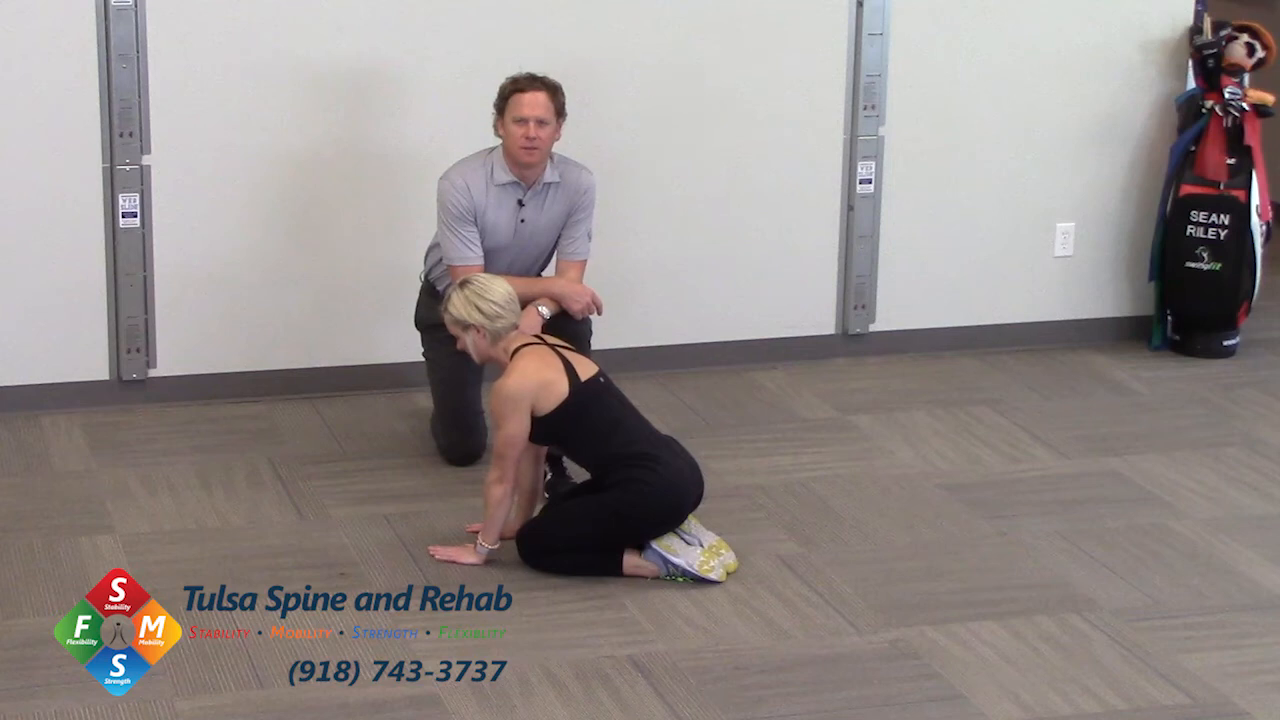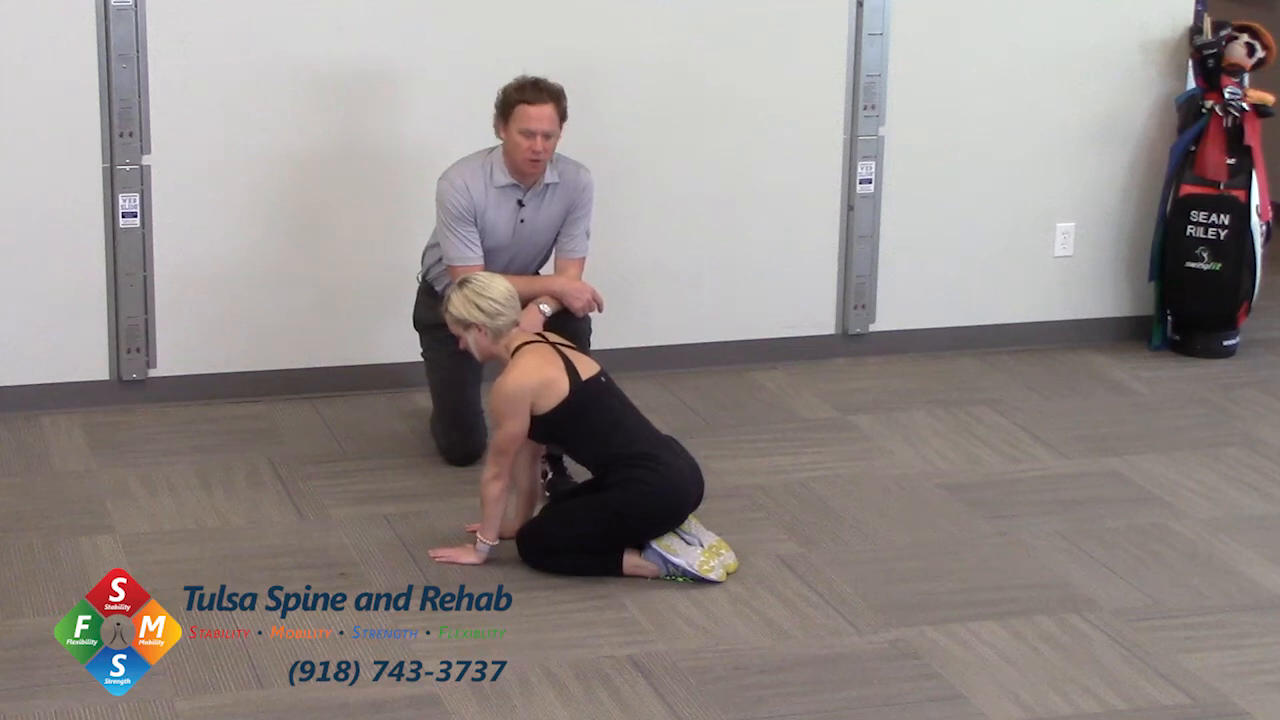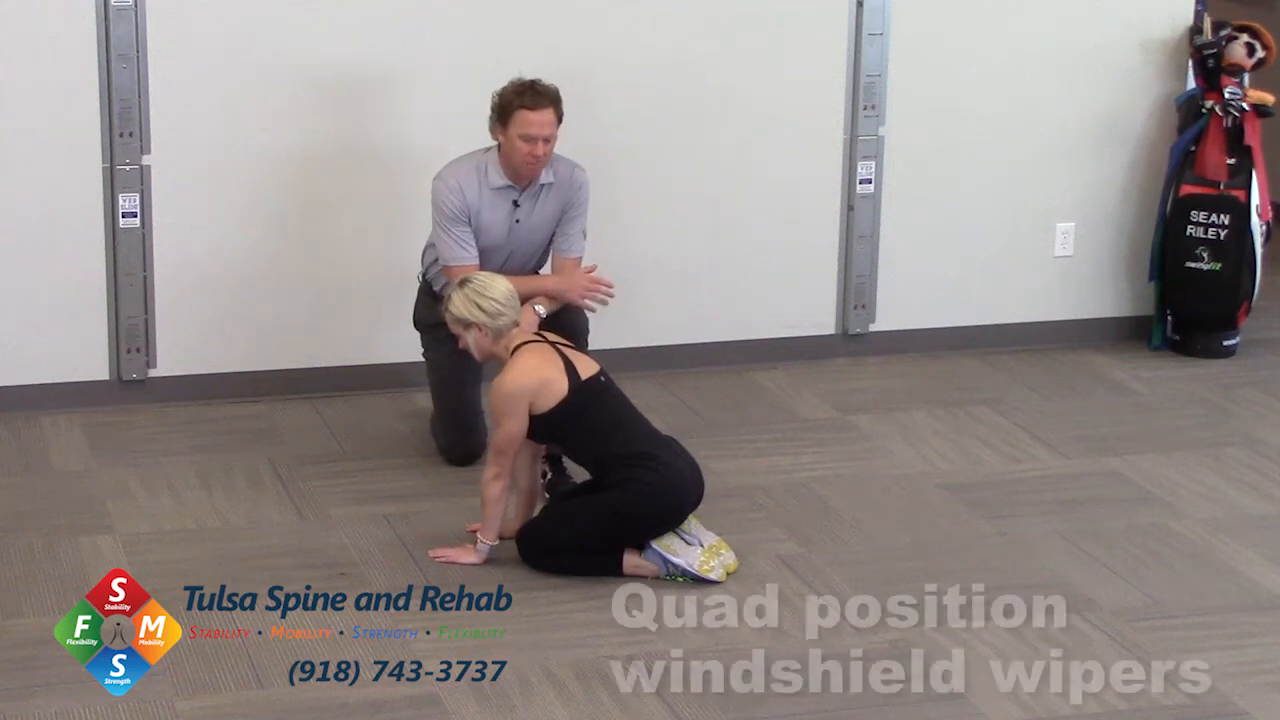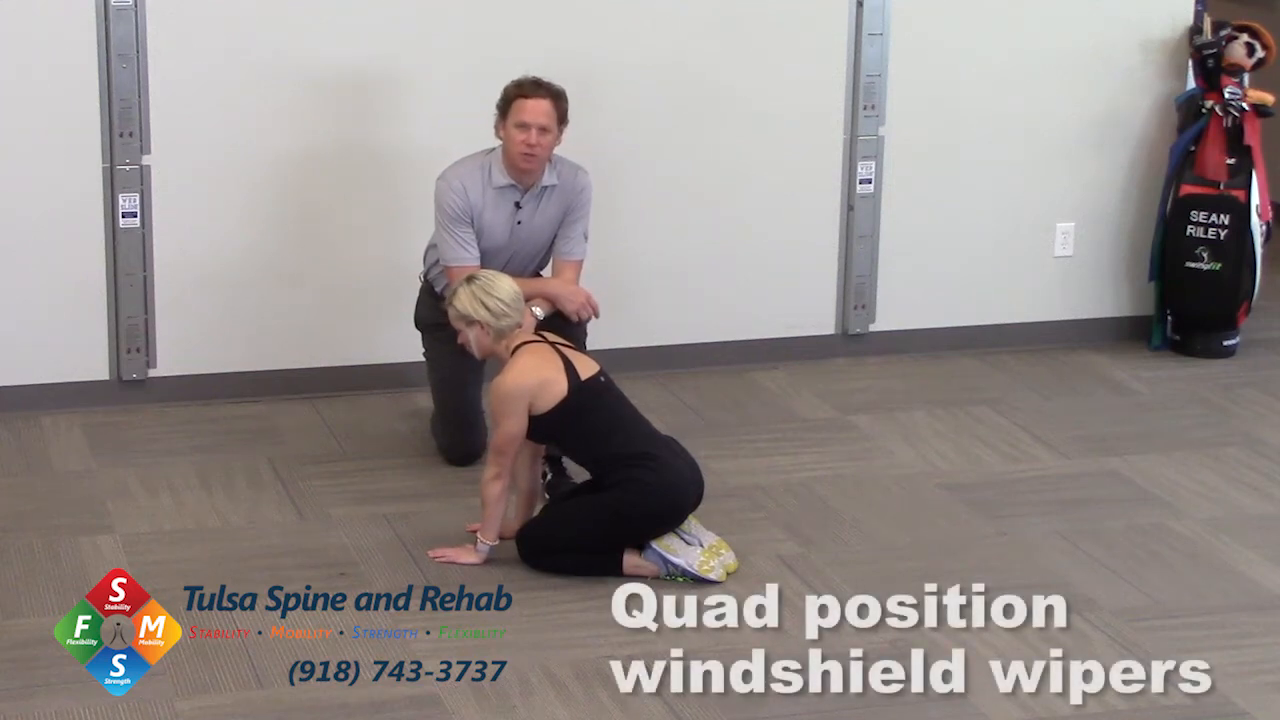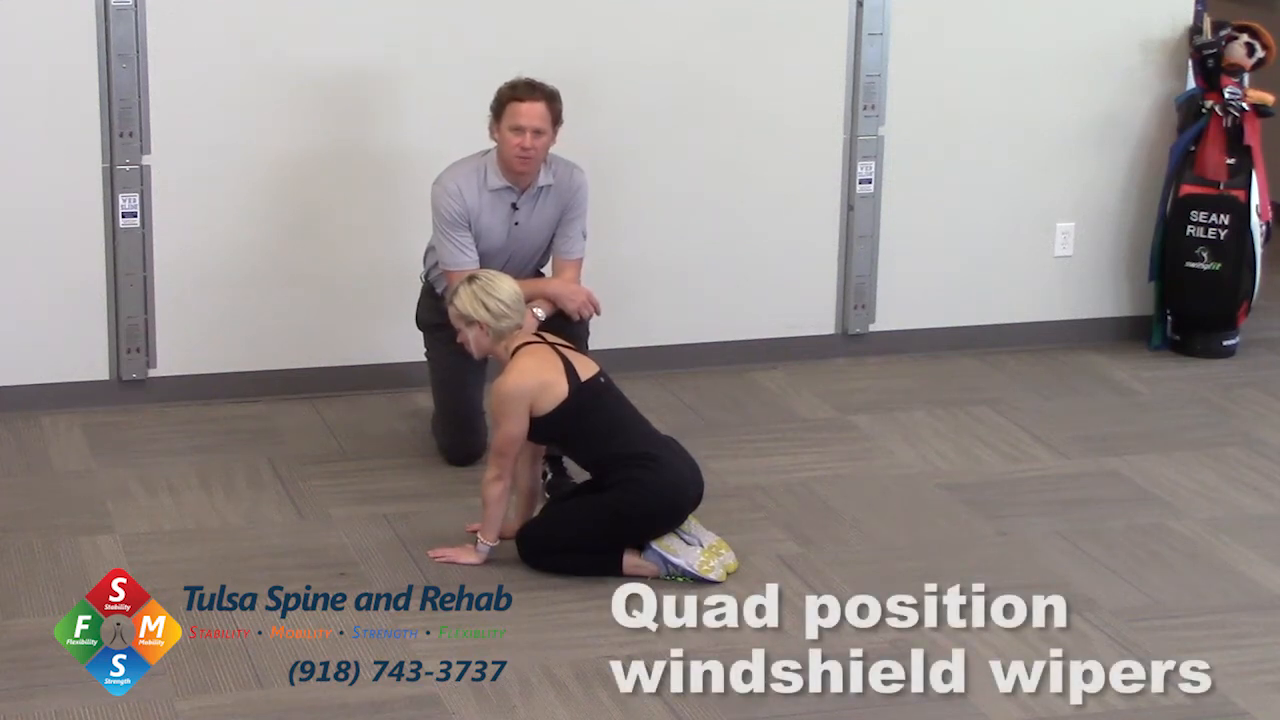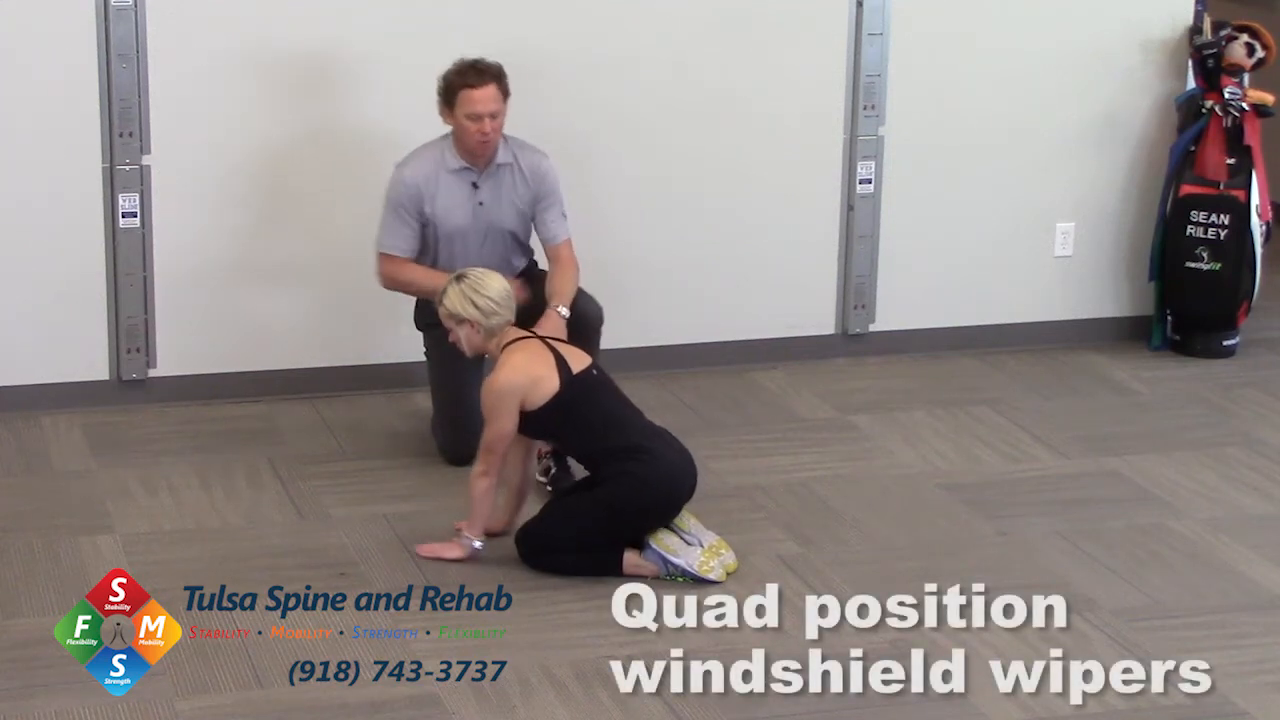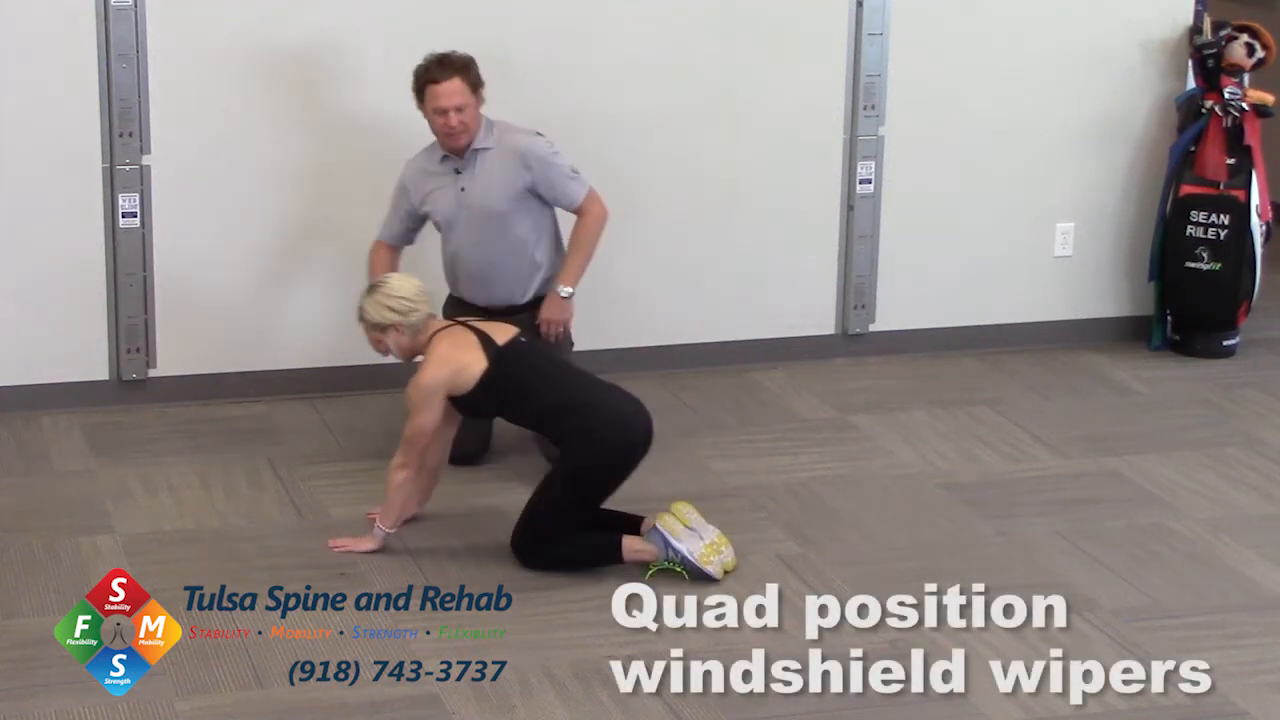
dt=0.7s
person 1, frame 1
left shoulder: (578, 183)
right shoulder: (461, 183)
left elbow: (571, 279)
left wrist: (539, 310)
right wrist: (554, 288)
left hip: (526, 294)
left knee: (574, 328)
right knee: (462, 447)
left ankle: (549, 452)
right ankle: (454, 402)
person 1, frame 2
left shoulder: (577, 181)
right shoulder: (460, 183)
left elbow: (570, 276)
left wrist: (540, 309)
right wrist: (553, 285)
left hip: (523, 292)
left knee: (573, 325)
right knee: (462, 446)
left ankle: (549, 451)
right ankle: (453, 398)
person 1, frame 3
left shoulder: (572, 180)
right shoulder: (454, 183)
left elbow: (567, 275)
left wrist: (534, 311)
right wrist: (553, 285)
left hip: (522, 291)
left knee: (572, 325)
right knee: (462, 447)
left ankle: (549, 450)
right ankle: (452, 401)
person 1, frame 4
left shoulder: (575, 183)
right shoulder: (458, 183)
left elbow: (567, 279)
right elbow: (465, 285)
left wrist: (534, 312)
right wrist: (549, 289)
left hip: (524, 293)
left knee: (570, 326)
right knee: (462, 447)
left ankle: (548, 451)
right ankle: (454, 399)
person 1, frame 5
left shoulder: (570, 182)
right shoulder: (454, 187)
left elbow: (568, 276)
left wrist: (534, 314)
right wrist: (547, 288)
left hip: (524, 292)
left knee: (571, 325)
right knee: (462, 448)
left ankle: (550, 450)
right ankle: (457, 396)
person 1, frame 6
left shoulder: (534, 166)
right shoulder: (413, 175)
left elbow: (563, 257)
right elbow: (391, 270)
left wrist: (556, 313)
left hip: (515, 286)
left knee: (585, 315)
right knee: (460, 449)
right ankle: (457, 389)
person 1, frame 7
left shoulder: (525, 150)
right shoulder: (417, 173)
left elbow: (593, 211)
right elbow: (387, 245)
left wrist: (563, 291)
left hip: (534, 313)
right hip: (468, 315)
right knee: (463, 450)
person 2, frame 1
left shoulder: (514, 384)
right shoulder: (545, 347)
left elbow: (502, 478)
right elbow: (530, 452)
left wrist: (481, 548)
right wrist: (519, 521)
left hip: (654, 489)
right hip: (674, 472)
left knee: (534, 543)
right knee: (558, 514)
left ankle: (662, 559)
right ankle: (666, 531)
person 2, frame 2
left shoulder: (514, 382)
right shoulder: (548, 344)
left elbow: (498, 473)
right elbow: (528, 451)
left wrist: (481, 546)
right wrist: (519, 521)
left hip: (654, 490)
right hip: (675, 471)
left knee: (535, 543)
right knee: (558, 512)
left ankle: (661, 559)
right ankle: (664, 527)
person 2, frame 3
left shoulder: (513, 381)
right shoulder: (546, 344)
left elbow: (498, 472)
right elbow: (527, 451)
left wrist: (481, 546)
right wrist: (520, 520)
left hip: (653, 489)
right hip: (674, 471)
left knee: (534, 543)
right knee: (558, 510)
left ankle: (661, 559)
right ankle: (666, 529)
person 2, frame 4
left shoulder: (513, 381)
right shoulder: (547, 344)
left elbow: (498, 472)
right elbow: (528, 451)
left wrist: (481, 546)
right wrist: (520, 520)
left hip: (654, 489)
right hip: (674, 471)
left knee: (535, 543)
right knee: (558, 512)
left ankle: (661, 559)
right ankle: (665, 530)
person 2, frame 5
left shoulder: (514, 383)
right shoulder: (546, 345)
left elbow: (499, 474)
right elbow: (528, 452)
left wrist: (482, 547)
right wrist: (520, 520)
left hip: (655, 489)
right hip: (673, 471)
left knee: (535, 543)
right knee: (558, 511)
left ankle: (662, 559)
right ankle: (666, 528)
person 2, frame 6
left shoulder: (504, 380)
right shoulder: (540, 343)
left elbow: (487, 470)
right elbow: (519, 447)
left wrist: (468, 540)
right wrist: (505, 517)
left hip: (650, 483)
right hip: (670, 465)
left knee: (534, 543)
right knee: (558, 515)
left ankle: (659, 559)
right ankle: (661, 528)
person 2, frame 7
left shoulder: (432, 373)
right shoulder: (468, 331)
left elbow: (406, 462)
right elbow: (442, 433)
left wrist: (379, 533)
right wrist: (415, 503)
left hip: (604, 434)
right hip: (625, 417)
left knee: (532, 546)
right knee: (560, 519)
left ankle: (659, 547)
right ankle: (662, 526)
